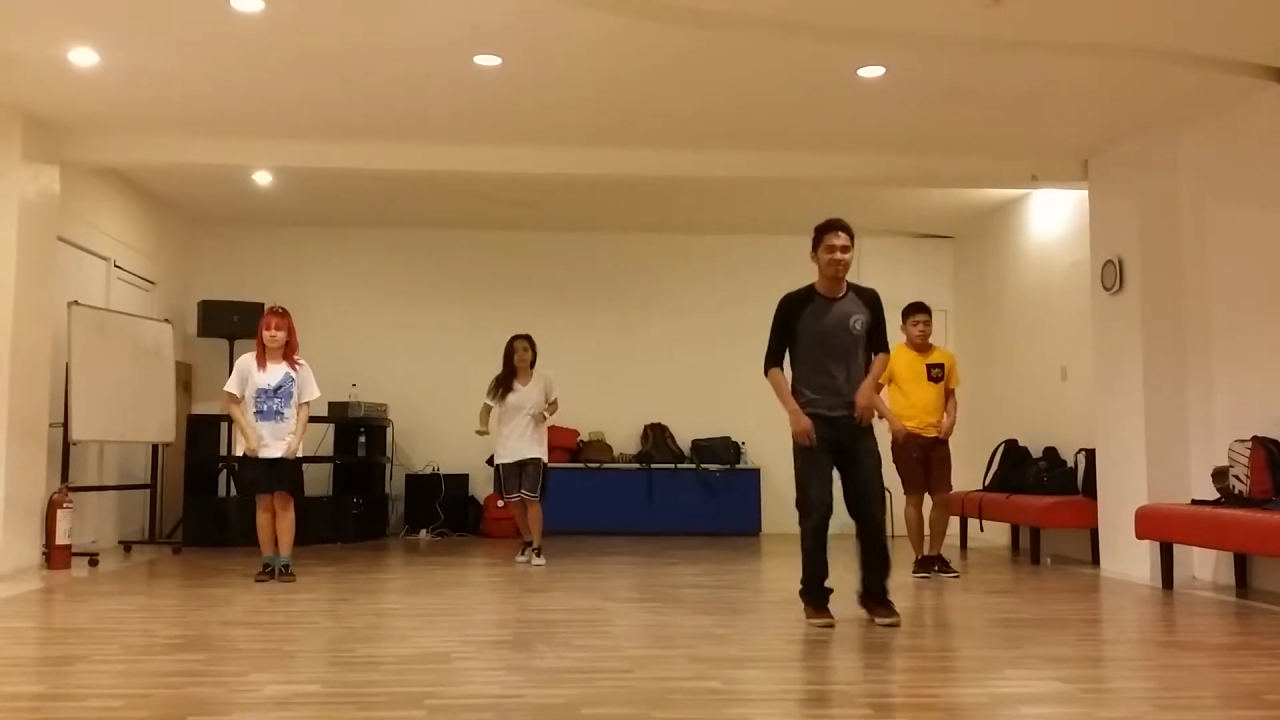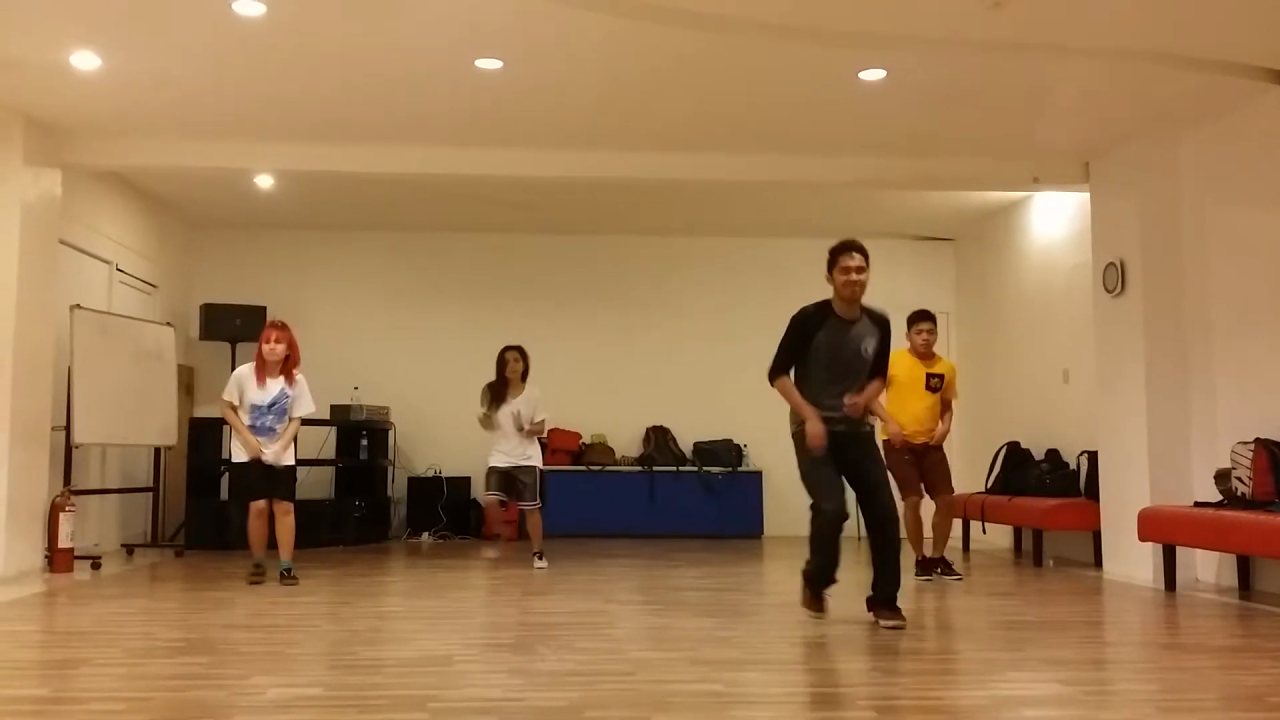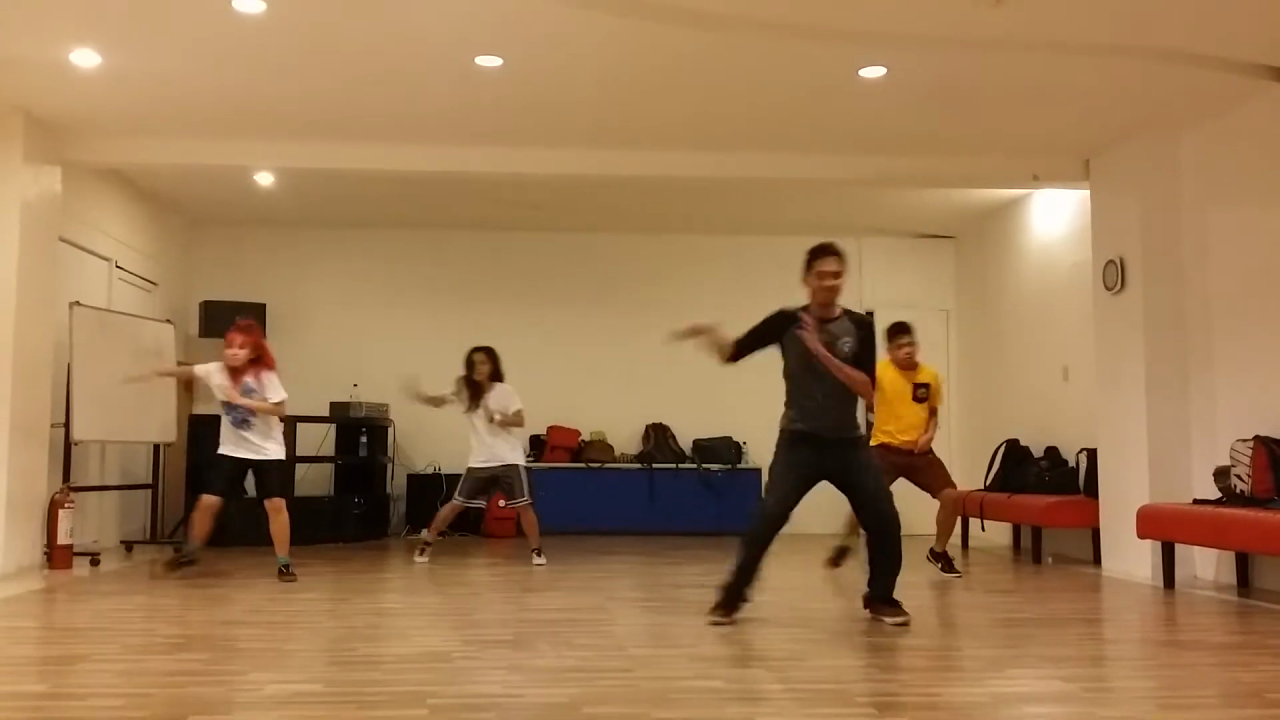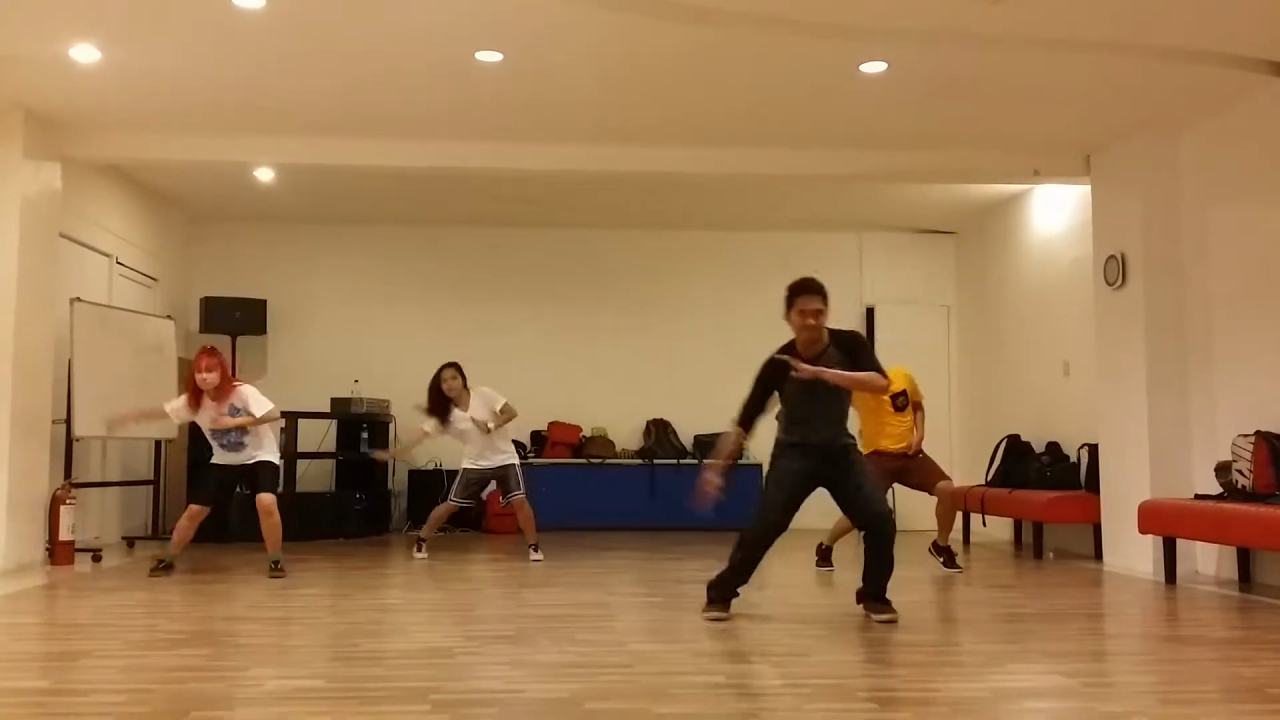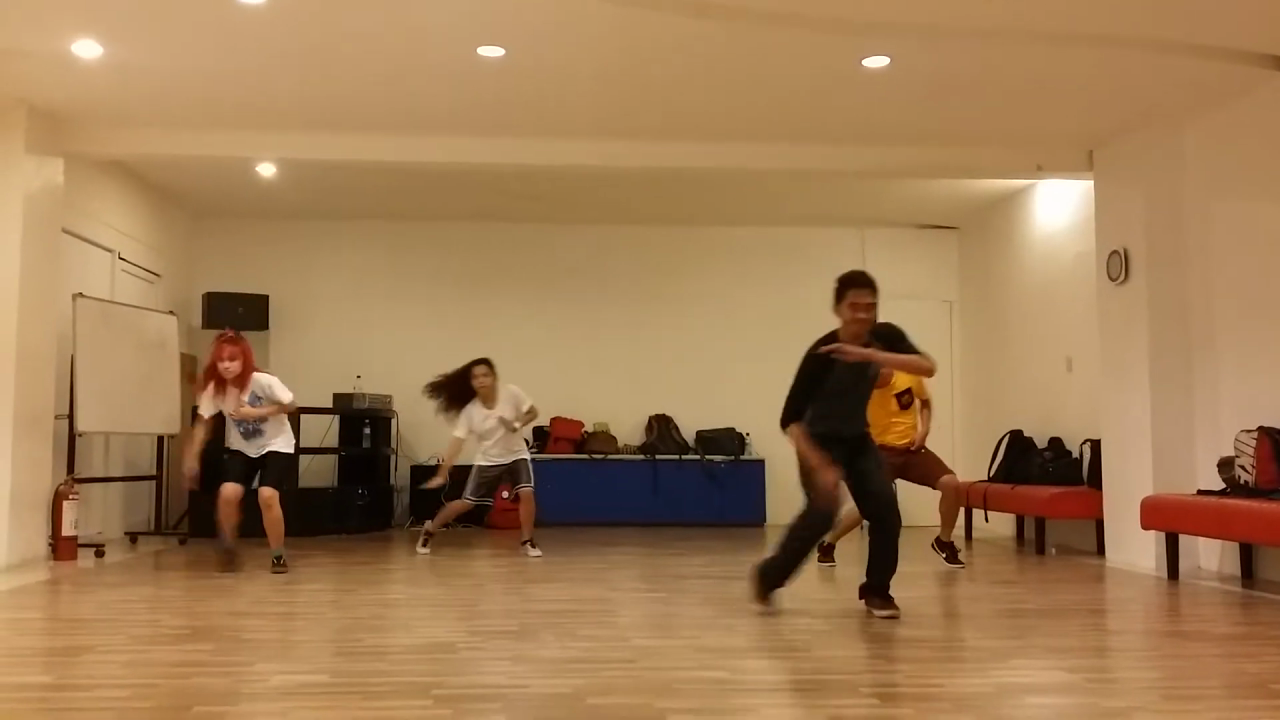
dt=0.2s
person 1, frame 1
left shoulder: (867, 301)
right shoulder: (794, 304)
left elbow: (880, 351)
right elbow: (772, 364)
left wrist: (869, 383)
right wrist: (794, 412)
left hip: (855, 421)
right hip: (813, 421)
left knee: (871, 508)
right knee: (816, 507)
left ankle: (876, 594)
right ankle: (814, 597)
person 1, frame 2
left shoulder: (878, 324)
right shoulder: (811, 319)
right elbow: (777, 373)
left wrist: (864, 397)
right wrist: (807, 414)
left hip: (856, 434)
right hip: (815, 433)
left knee: (884, 513)
right knee: (831, 510)
left ankle: (884, 600)
right ankle: (816, 582)
person 1, frame 3
left shoulder: (859, 326)
right shoulder: (786, 322)
left elbow: (865, 388)
right elbow: (732, 353)
left wrist: (823, 354)
right wrist: (710, 336)
left hip: (848, 441)
right hip: (801, 440)
left knee: (884, 518)
right knee: (771, 515)
left ankle: (881, 598)
right ankle: (732, 595)
person 1, frame 4
left shoulder: (849, 344)
right shoulder: (778, 365)
left elbow: (880, 384)
right elbow: (745, 421)
left wrist: (820, 373)
right wrist: (715, 468)
left hip: (840, 449)
right hip: (795, 451)
left knee: (878, 519)
right knee: (765, 521)
left ankle: (873, 595)
right ankle: (720, 592)
person 1, frame 5
left shoulder: (884, 336)
right shoulder: (820, 355)
left elbow: (927, 368)
right elbow: (792, 420)
left wrist: (868, 354)
right wrist: (819, 467)
left hip: (856, 438)
right hip: (818, 439)
left knee: (886, 515)
right knee: (821, 511)
left ankle: (876, 590)
right ankle: (770, 576)
person 2, frame 1
left shoulder: (299, 367)
right shoulder: (246, 363)
left elbow: (303, 407)
right elbow: (232, 404)
left wrist: (296, 439)
right wrist: (249, 437)
left hip: (286, 447)
right hip: (255, 447)
left knee: (285, 501)
right knee: (264, 502)
left ankle: (285, 563)
right ankle: (268, 562)
person 2, frame 2
left shoulder: (295, 380)
right shoulder: (244, 374)
left elbow: (296, 421)
right elbow: (228, 409)
left wrist: (280, 447)
right wrist: (247, 438)
left hip: (281, 455)
right hip: (248, 453)
left knee: (283, 507)
right knee: (258, 506)
left ankle: (286, 567)
right ankle: (258, 563)
person 2, frame 3
left shoulder: (265, 376)
right shoulder: (218, 371)
left elbow: (280, 409)
right elbow: (189, 372)
left wrist: (243, 402)
right wrist: (165, 371)
left hip: (268, 450)
right hip: (232, 450)
left knee: (276, 504)
right knee: (207, 502)
left ankle: (284, 563)
right ankle: (189, 551)
person 2, frame 4
left shoulder: (241, 393)
right shoulder: (191, 401)
left elbow: (272, 415)
right elbow: (159, 413)
left wrist: (234, 422)
right wrist: (124, 418)
left hip: (260, 456)
right hip: (224, 462)
left knee: (266, 503)
right knee: (194, 511)
left ankle: (276, 561)
right ankle: (168, 559)
person 2, frame 5
left shoulder: (263, 381)
right shoulder: (214, 389)
left elbow: (290, 405)
right elbow: (203, 422)
left wrist: (255, 413)
right wrist: (191, 457)
left hip: (275, 446)
right hip: (239, 448)
left knee: (267, 496)
right knee: (228, 494)
left ankle: (278, 555)
right ankle: (227, 547)
person 3, frame 1
left shoulder: (945, 358)
right shoulder: (892, 357)
right elbow: (872, 392)
left wrist: (951, 418)
right wrist: (892, 419)
left hip: (937, 437)
right hip: (907, 437)
left knee: (942, 497)
right knee: (914, 497)
left ankle: (935, 555)
right ankle: (920, 558)
person 3, frame 2
left shoulder: (946, 369)
right shoulder: (893, 361)
left wrist: (944, 427)
right wrist: (888, 421)
left hip: (928, 444)
right hip: (898, 443)
left knee: (945, 500)
right knee: (912, 501)
left ankle: (937, 558)
right ankle: (919, 559)
person 3, frame 3
left shoulder: (930, 377)
right shoulder: (879, 371)
left wrist: (930, 433)
left hip: (919, 450)
right hip: (886, 448)
left knee: (951, 495)
left ankle: (939, 552)
right ankle: (843, 546)
person 3, frame 4
left shoulder: (903, 378)
right shoulder: (856, 391)
left elbow: (918, 405)
left wrist: (920, 433)
left hip: (909, 452)
right hip: (878, 455)
left knee: (946, 488)
left ankle: (941, 546)
right ankle: (825, 548)
person 3, frame 5
left shoulder: (909, 376)
left elbow: (925, 401)
left wrist: (924, 429)
left hip: (913, 447)
right hip: (882, 451)
left knee: (952, 484)
left ankle: (944, 542)
right ankle: (827, 544)
person 4, frame 1
left shoulder: (544, 379)
right shoulder: (501, 383)
left elbow: (554, 404)
right elbow: (486, 408)
left wrist: (545, 413)
right wrist: (483, 426)
left hip: (533, 450)
right hip: (506, 451)
left knee: (531, 500)
right knee: (516, 501)
left ankle: (536, 548)
right ankle: (527, 542)
person 4, frame 2
left shoulder: (533, 394)
right shoulder: (493, 391)
left elbow: (541, 430)
right elbow: (486, 420)
left wrist: (526, 427)
right wrist: (485, 422)
left hip: (528, 459)
right hip: (500, 458)
left knee: (530, 508)
right knee: (491, 501)
left ankle: (538, 553)
right ankle: (501, 534)
person 4, frame 3
left shoulder: (505, 391)
right shoulder: (466, 389)
left elbow: (520, 421)
right elbow: (439, 401)
left wrist: (497, 419)
right wrist: (420, 396)
left hip: (509, 459)
right hip: (481, 461)
left knee: (523, 505)
right knee: (457, 503)
left ankle: (536, 550)
right ankle: (427, 542)
person 4, frame 4
left shoulder: (484, 395)
right shoulder: (444, 413)
left elbow: (511, 413)
right elbow: (421, 434)
left wrist: (490, 426)
right wrist: (393, 453)
left hip: (503, 457)
right hip: (474, 463)
left knee: (519, 499)
right knee: (450, 504)
left ankle: (533, 545)
right ankle: (422, 539)
person 4, frame 5
left shoulder: (512, 393)
right shoulder: (469, 411)
left elbow: (533, 413)
right elbow: (457, 443)
left wrist: (516, 425)
right wrist: (442, 474)
left hip: (516, 454)
right hip: (487, 460)
left knee: (526, 494)
right knee: (466, 501)
left ankle: (528, 541)
right ankle: (429, 529)
